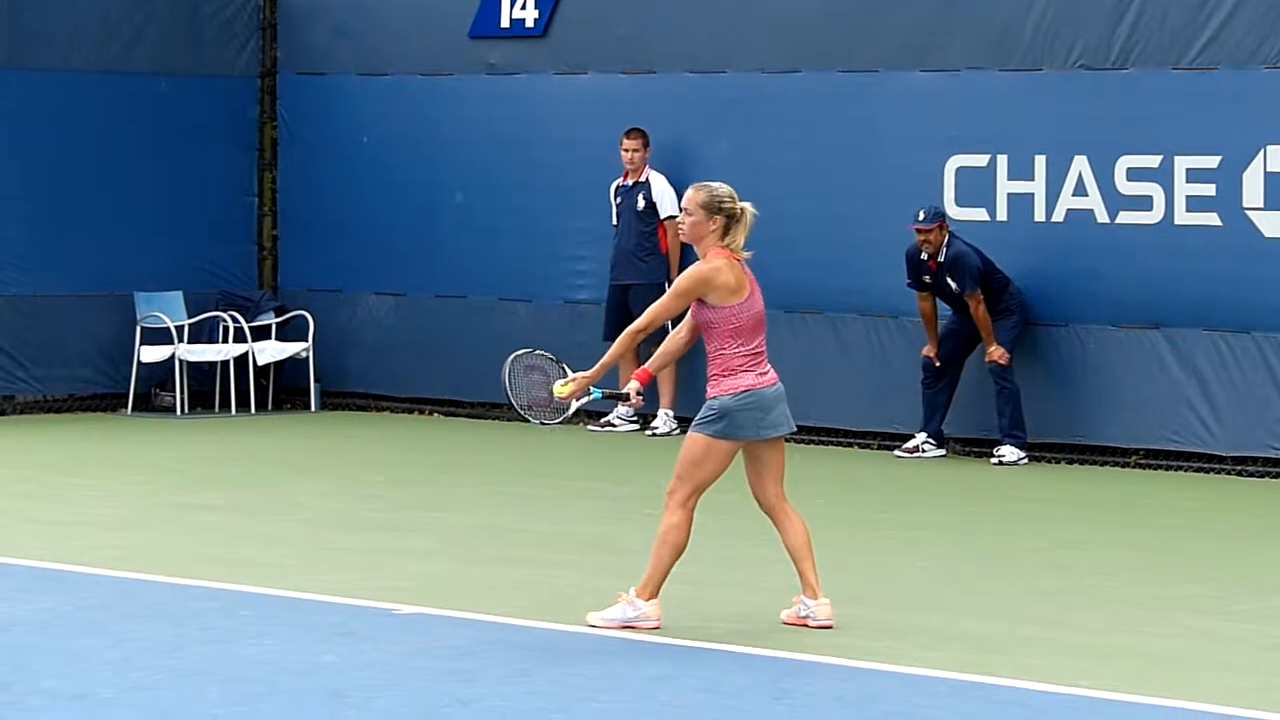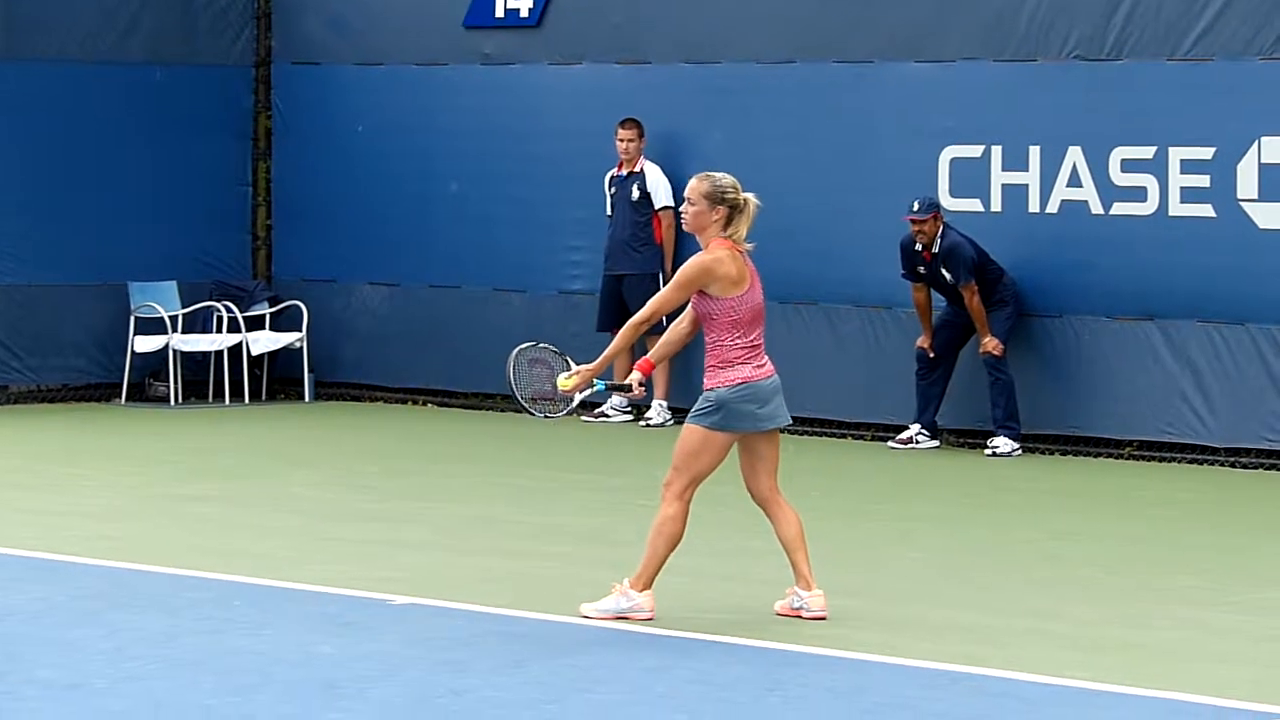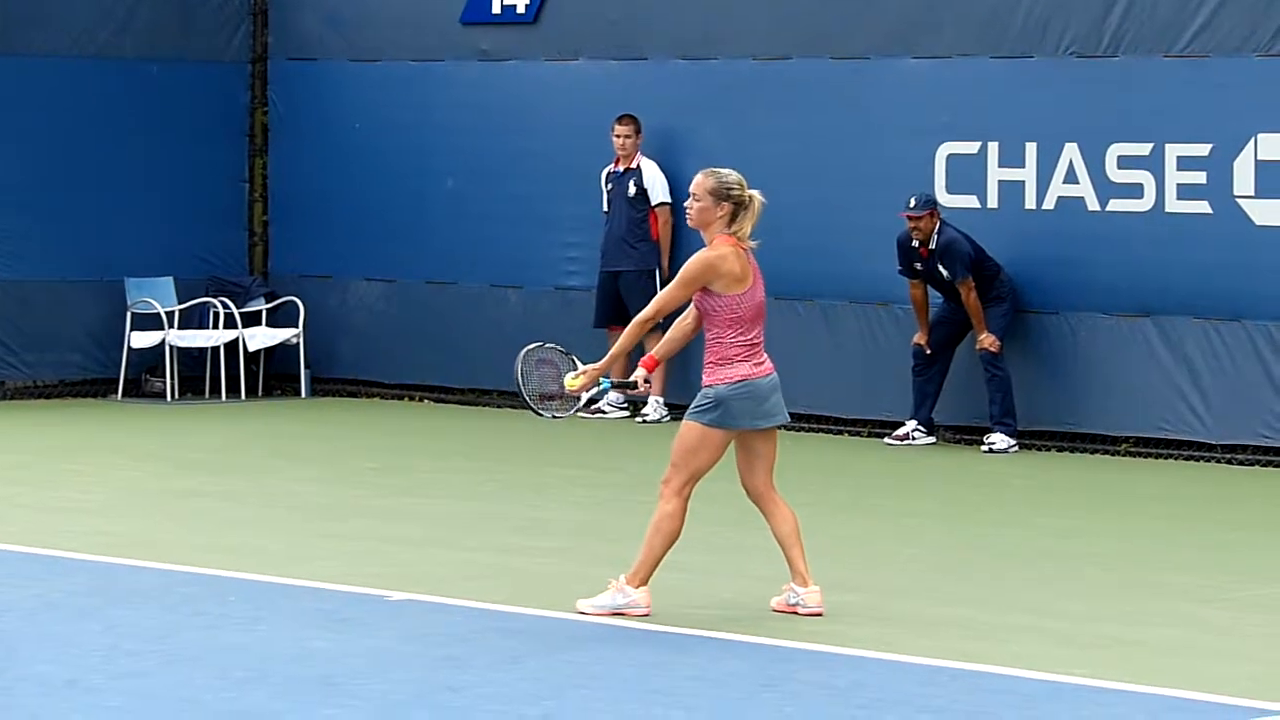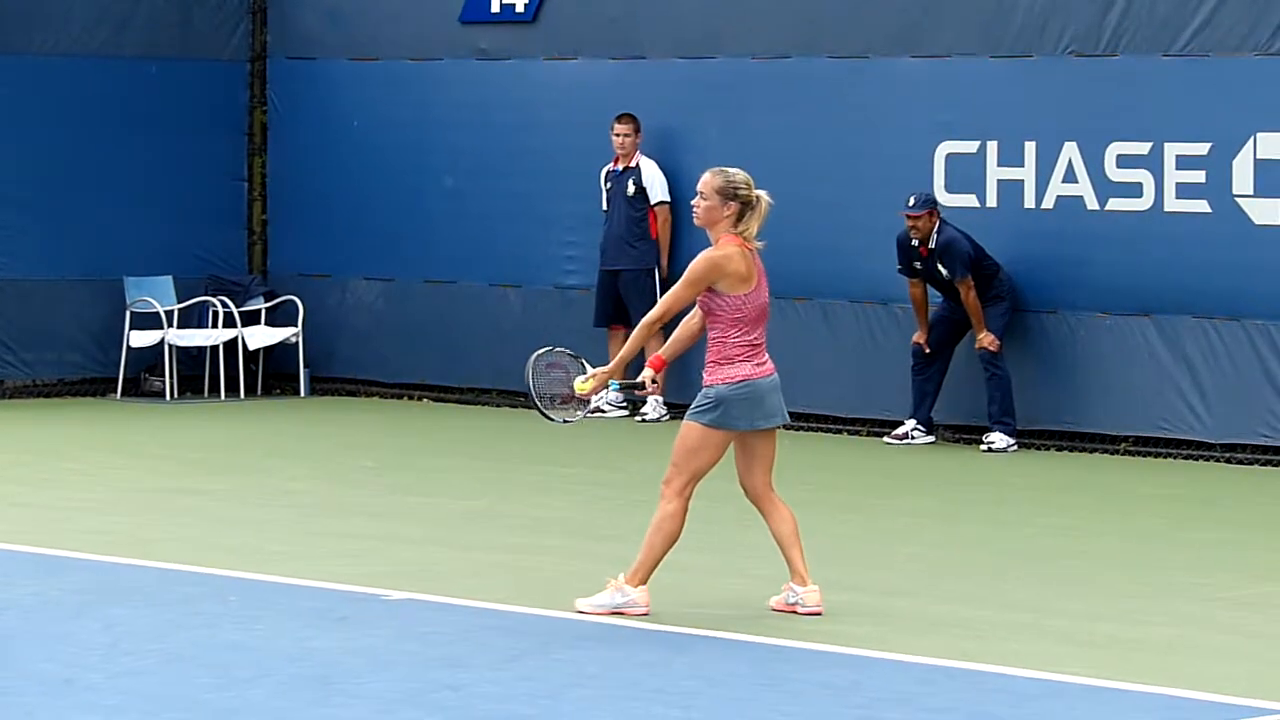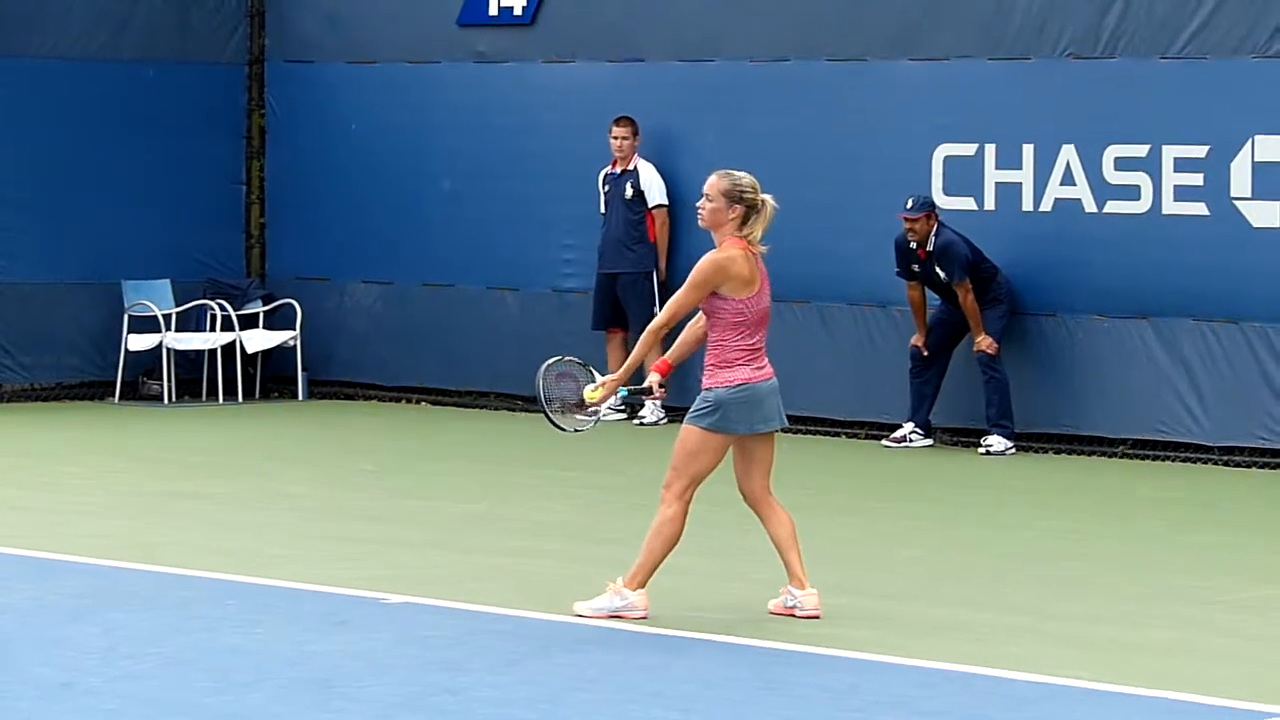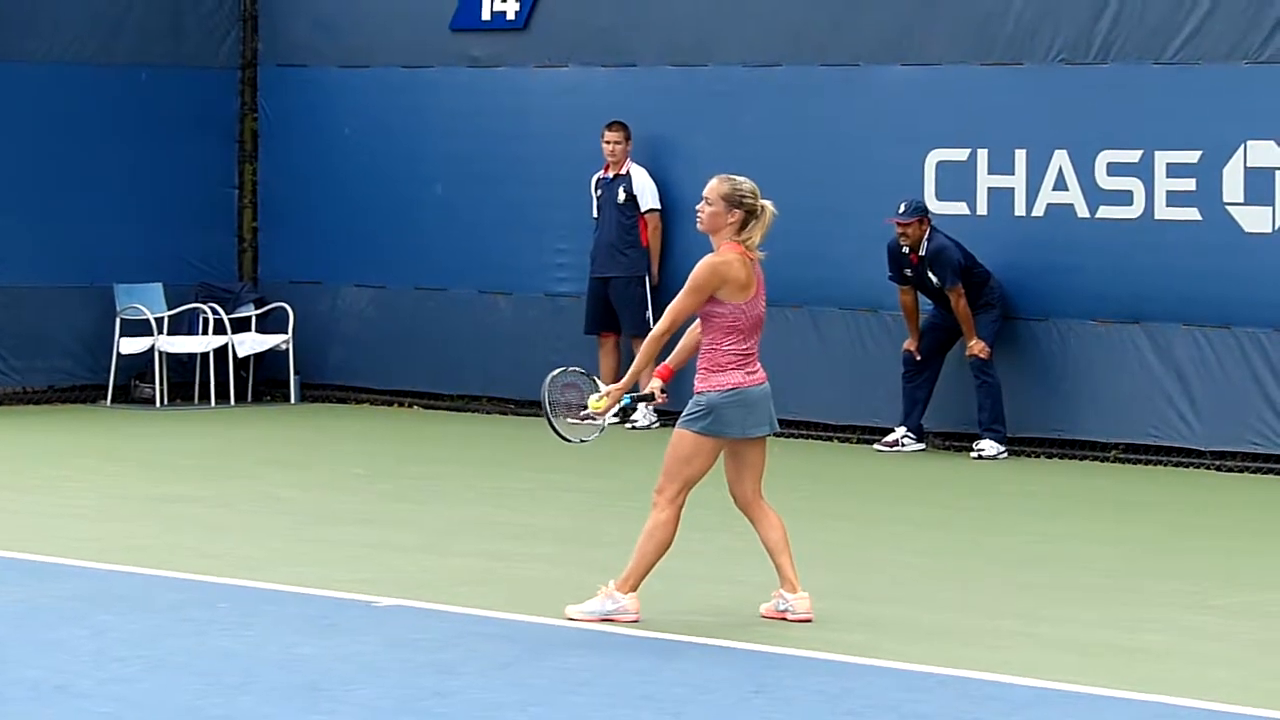
dt=0.4s
person 1, frame 1
left shoulder: (706, 271)
right shoulder: (731, 265)
left elbow: (641, 327)
right elbow: (684, 333)
left wrist: (592, 375)
right wrist: (642, 377)
left hip: (732, 400)
right hip: (764, 393)
left knee: (679, 498)
right knee: (774, 501)
left ankle: (643, 602)
right ankle: (815, 601)
person 1, frame 2
left shoulder: (708, 262)
right shoulder: (733, 255)
left elbow: (643, 318)
right elbow: (687, 323)
left wrist: (596, 368)
right wrist: (644, 367)
left hip: (729, 392)
right hip: (761, 385)
left knee: (675, 491)
right knee: (767, 493)
left ankle: (636, 593)
right ankle: (808, 592)
person 1, frame 3
left shoulder: (712, 258)
right shoulder: (738, 252)
left elbow: (648, 316)
right elbow: (691, 319)
left wrist: (602, 366)
right wrist: (648, 364)
left hip: (728, 389)
right hip: (760, 383)
left knee: (674, 488)
right knee: (763, 490)
left ankle: (632, 589)
right ankle: (805, 588)
person 1, frame 4
left shoulder: (717, 258)
right shoulder: (744, 252)
left elbow: (655, 317)
right elbow: (698, 318)
left wrist: (614, 368)
right wrist: (656, 364)
left hip: (728, 389)
right hip: (760, 383)
left knee: (674, 489)
right knee: (761, 491)
left ankle: (631, 589)
right ankle: (803, 588)
person 1, frame 5
left shoulder: (720, 260)
right shoulder: (747, 256)
left elbow: (661, 323)
left wrist: (620, 375)
right wrist: (662, 368)
left hip: (727, 392)
right hip: (759, 387)
left knee: (674, 493)
right knee: (758, 495)
left ankle: (629, 592)
right ankle: (801, 591)
person 1, frame 6
left shoulder: (717, 264)
right shoulder: (745, 260)
left elbow: (663, 329)
left wrist: (624, 384)
right wrist: (664, 374)
left hip: (720, 397)
right hip: (752, 392)
left knee: (667, 497)
right knee: (750, 499)
left ankle: (621, 596)
right ankle: (793, 595)
person 2, frame 1
left shoulder: (658, 184)
right shoulder: (616, 187)
left elbow: (673, 232)
left wrist: (673, 276)
right wrist: (620, 266)
left hip: (650, 279)
right hip: (620, 277)
left knee: (659, 344)
left ankle: (666, 415)
right ankle: (625, 412)
person 2, frame 2
left shoulder: (652, 174)
right shoulder: (611, 178)
left elbow: (668, 222)
left wrist: (667, 266)
right wrist: (614, 257)
left hip: (645, 270)
right hip: (614, 268)
left knee: (653, 334)
right knee: (619, 333)
left ankle: (660, 406)
right ankle: (619, 403)
person 2, frame 3
left shoulder: (649, 170)
right shoulder: (607, 174)
left elbow: (665, 218)
left wrist: (664, 262)
right wrist: (611, 253)
left hip: (641, 266)
right hip: (610, 264)
left knee: (650, 330)
right knee: (615, 329)
left ankle: (656, 402)
right ankle: (615, 399)
person 2, frame 4
left shoulder: (648, 169)
right shoulder: (607, 172)
left elbow: (664, 217)
left wrist: (663, 261)
right wrist: (609, 252)
left hip: (641, 265)
right hip: (610, 263)
right knee: (615, 328)
left ankle: (656, 401)
right ankle: (614, 397)
person 2, frame 5
left shoulder: (647, 172)
right shoulder: (605, 175)
left elbow: (662, 220)
left wrist: (661, 264)
right wrist: (608, 255)
left hip: (639, 268)
right hip: (608, 267)
right knee: (613, 331)
left ankle: (654, 404)
right ankle: (613, 401)
person 2, frame 6
left shoulder: (639, 177)
right shoulder: (597, 180)
left elbow: (654, 225)
left wrist: (653, 268)
right wrist: (600, 259)
left hip: (632, 273)
right hip: (600, 271)
left knee: (639, 336)
right knee: (606, 336)
left ankle: (646, 408)
person 3, frame 1
left shoulder: (960, 255)
right shoulder: (914, 255)
left elbow: (977, 303)
right elbow: (925, 299)
left wrist: (991, 346)
right wrist: (933, 343)
left hip: (1003, 308)
right hip: (964, 313)
left knee: (998, 365)
right knee: (934, 364)
left ankle: (1014, 445)
right ankle: (930, 438)
person 3, frame 2
left shoulder: (955, 246)
right shoulder: (909, 245)
left elbow: (971, 294)
right elbow: (920, 290)
left wrist: (985, 336)
right wrist: (927, 334)
left hip: (997, 299)
right hip: (958, 304)
left knee: (992, 356)
right knee: (927, 355)
left ankle: (1007, 436)
right ankle: (924, 430)
person 3, frame 3
left shoulder: (951, 243)
right shoulder: (906, 242)
left elbow: (968, 291)
right elbow: (917, 287)
left wrist: (982, 333)
right wrist: (923, 331)
left hip: (993, 296)
right hip: (955, 301)
left knee: (989, 353)
right knee: (924, 351)
left ankle: (1004, 433)
right ankle: (920, 426)
person 3, frame 4
left shoulder: (951, 242)
right shoulder: (905, 241)
left elbow: (968, 290)
right elbow: (916, 286)
left wrist: (981, 333)
right wrist: (923, 330)
left hip: (993, 295)
right hip: (954, 300)
left knee: (988, 352)
right knee: (923, 350)
left ankle: (1003, 432)
right ankle: (919, 425)
person 3, frame 5
left shoulder: (949, 244)
right shoulder: (903, 244)
left elbow: (966, 292)
right elbow: (914, 288)
left wrist: (979, 336)
right wrist: (921, 332)
left hip: (990, 298)
right hip: (952, 302)
left knee: (986, 355)
right knee: (921, 353)
left ankle: (1001, 435)
right ankle: (917, 428)
person 3, frame 6
left shoulder: (941, 249)
right shoulder: (896, 249)
left elbow: (958, 297)
right elbow: (907, 293)
left wrist: (972, 340)
right wrist: (914, 337)
left hip: (983, 302)
right hip: (945, 307)
left knee: (978, 360)
right knee: (914, 358)
left ankle: (993, 439)
right ankle: (909, 433)
